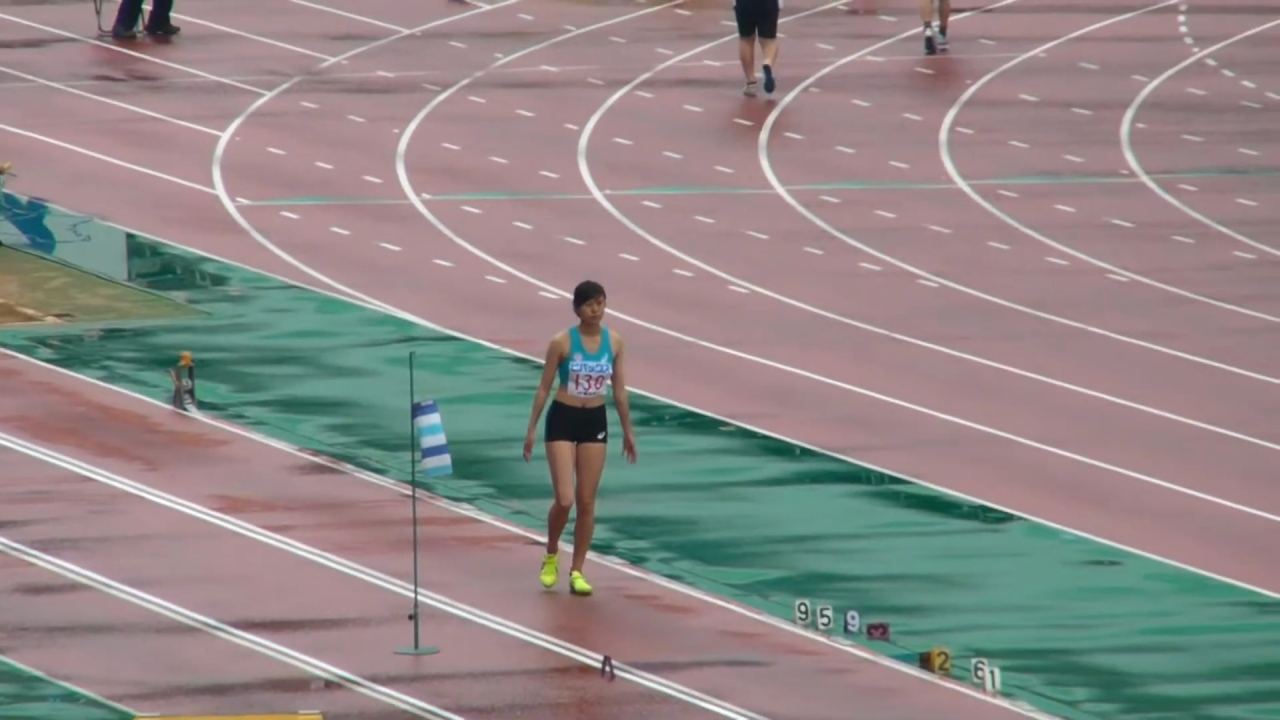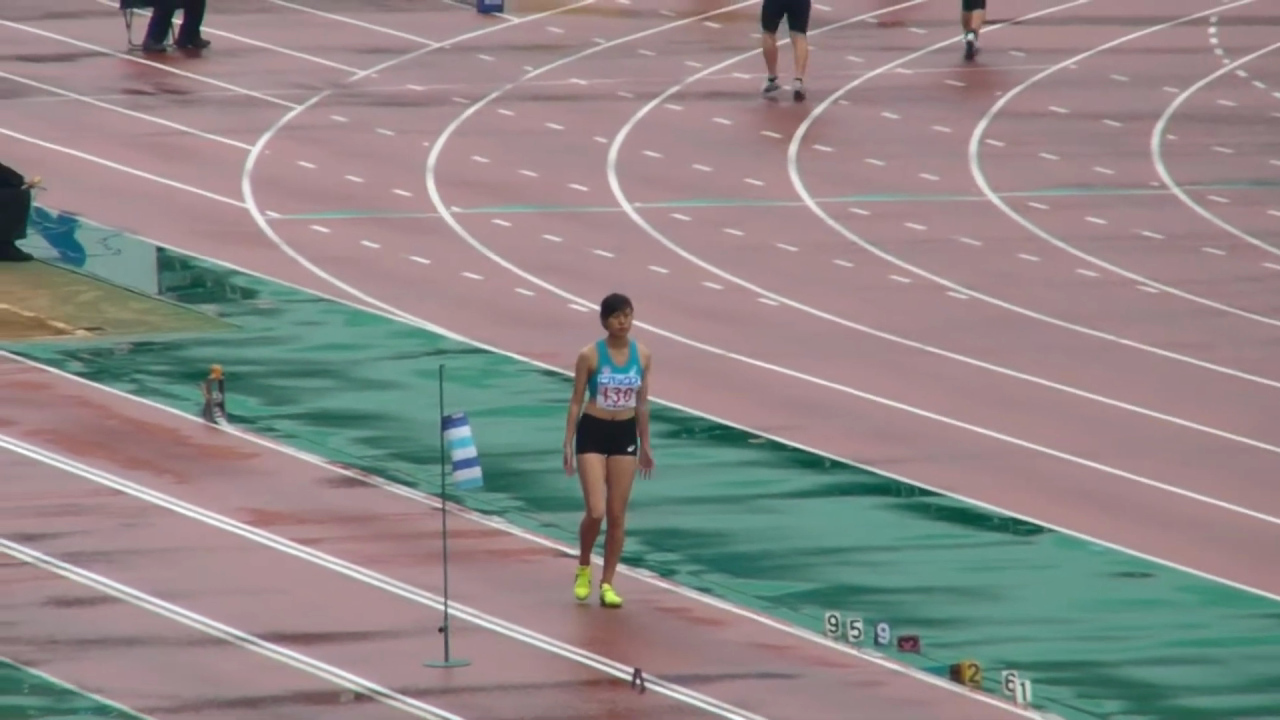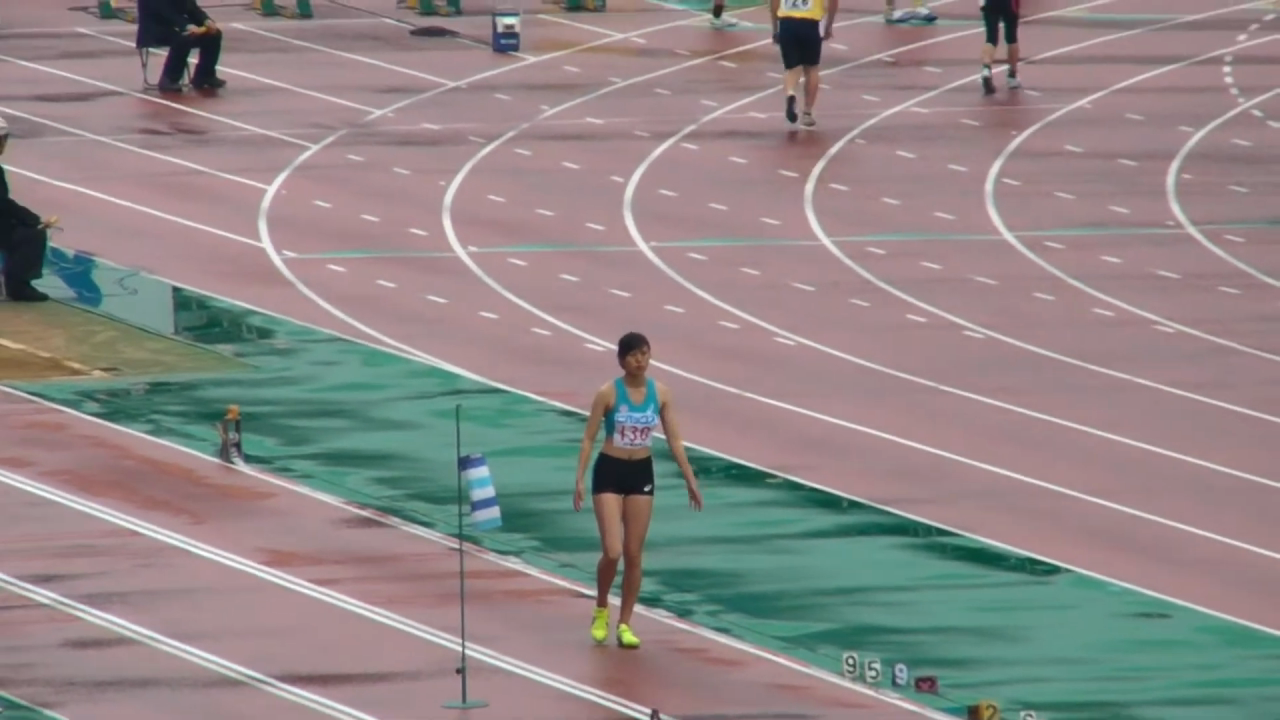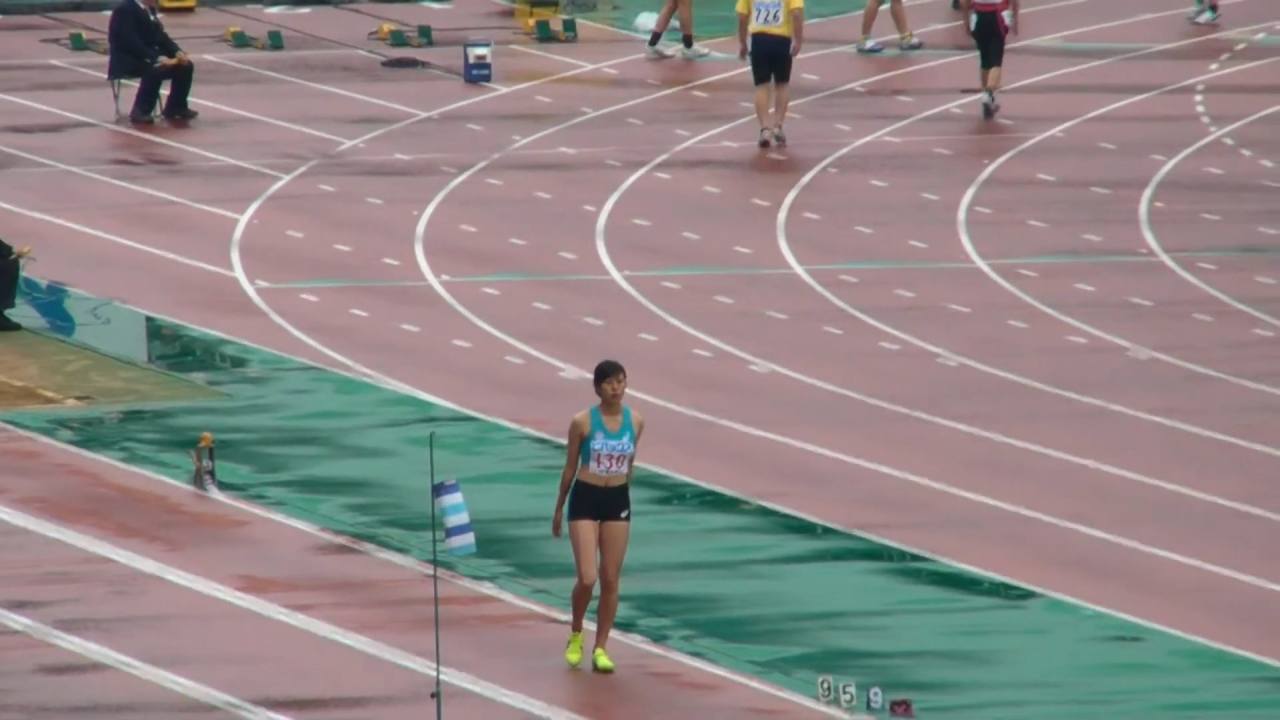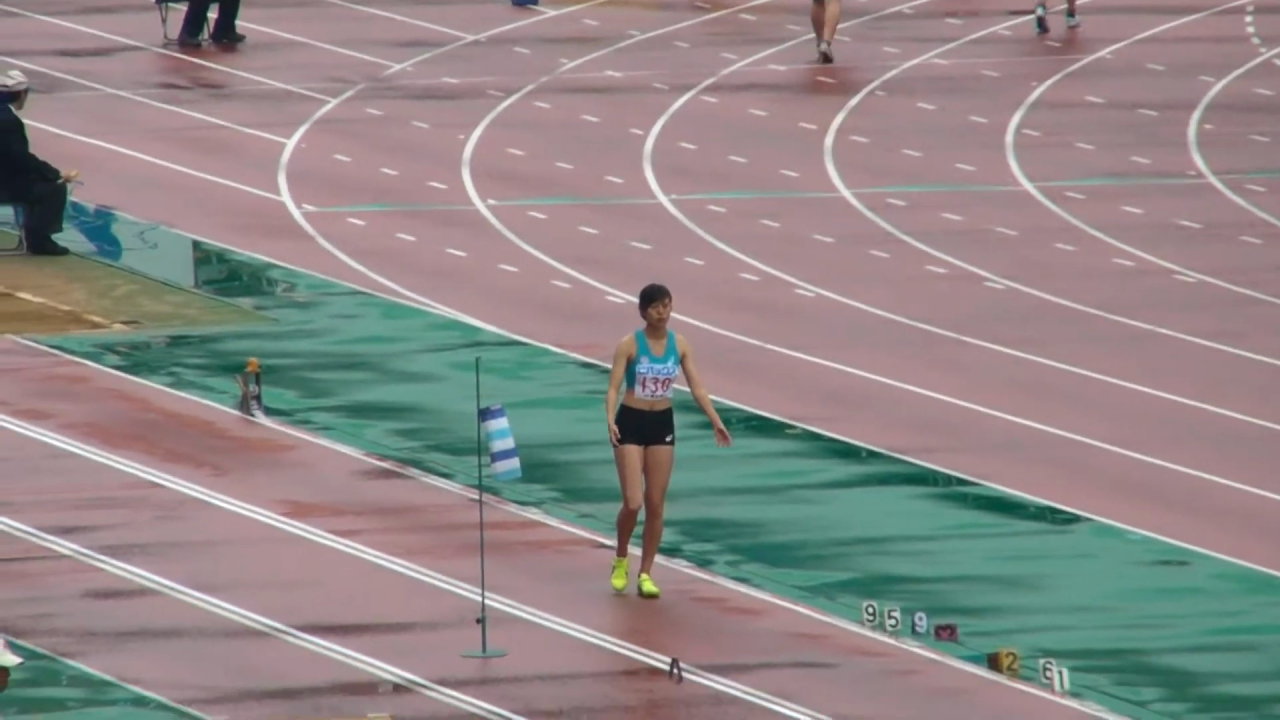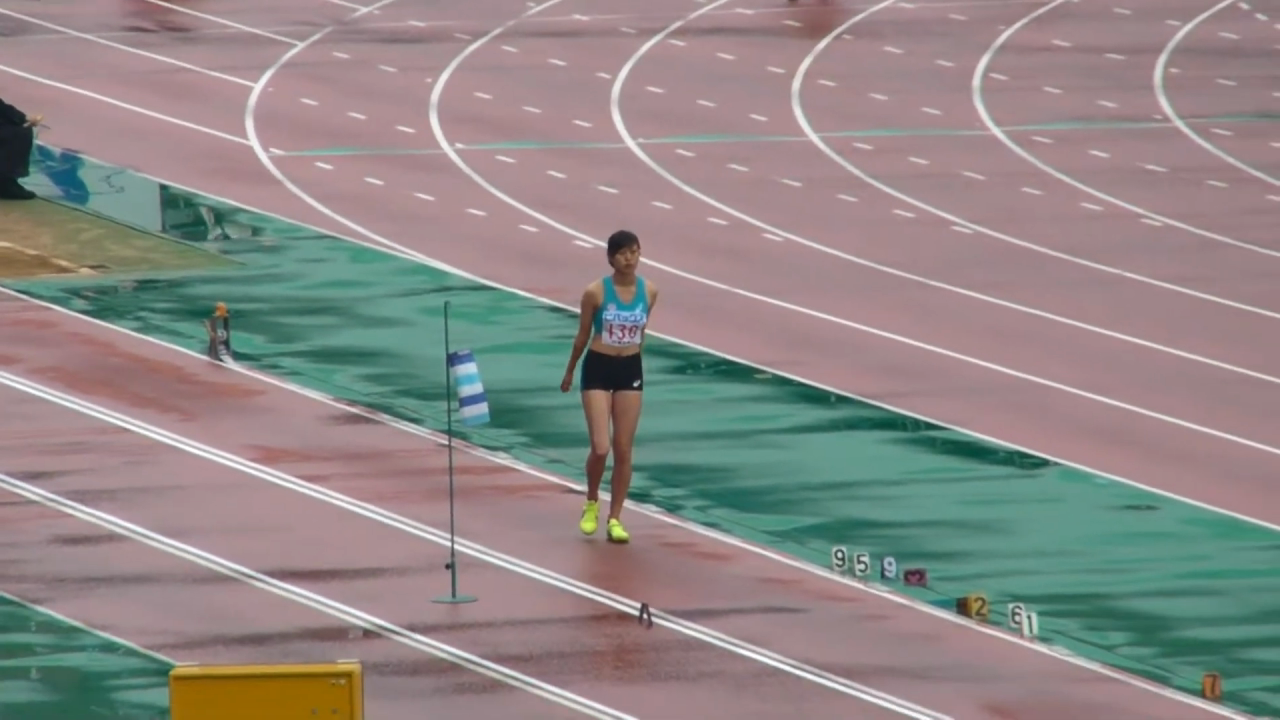
dt=0.5s
person 1, frame 1
left shoulder: (615, 342)
right shoulder: (561, 342)
left elbow: (619, 388)
right elbow: (544, 387)
left wrist: (628, 431)
right wrist: (531, 429)
left hip: (595, 421)
right hip: (562, 419)
left knee: (587, 501)
right knee: (564, 500)
left ankle: (577, 571)
right ankle: (550, 557)
person 1, frame 2
left shoulder: (642, 355)
right shoulder: (589, 354)
left elbow: (642, 403)
right elbow: (576, 400)
left wrist: (646, 447)
right wrist: (569, 444)
left hip: (625, 433)
right hip: (593, 433)
left knee: (618, 515)
right knee: (595, 512)
left ankle: (607, 583)
right ankle: (583, 569)
person 1, frame 3
left shoulder: (661, 393)
right shoulder: (608, 393)
left elbow: (673, 439)
right elbow: (589, 437)
left wrist: (690, 479)
right wrist: (580, 478)
left hip: (642, 472)
right hip: (610, 471)
left knee: (634, 554)
right knee: (612, 552)
left ankle: (624, 623)
right ankle: (600, 612)
person 1, frame 4
left shoulder: (636, 421)
right shoulder: (582, 421)
right elbow: (570, 466)
right wrist: (558, 508)
left hip: (617, 500)
right hip: (585, 498)
left knee: (610, 580)
right knee: (586, 578)
left ankle: (600, 648)
right ankle: (575, 635)
person 1, frame 5
left shoulder: (680, 344)
right shoulder: (628, 344)
left elbow: (696, 386)
right elbow: (613, 387)
left wrist: (716, 421)
right wrist: (610, 420)
left hip: (663, 423)
right hip: (632, 422)
left knee: (656, 504)
right knee: (633, 503)
left ankle: (645, 573)
right ankle: (620, 560)
person 1, frame 6
left shoulder: (649, 291)
right shoulder: (595, 292)
right elbow: (582, 335)
right wrist: (568, 373)
left hip: (630, 370)
right hip: (597, 368)
left knee: (624, 449)
right knee: (600, 447)
left ankle: (615, 518)
right ankle: (591, 503)
